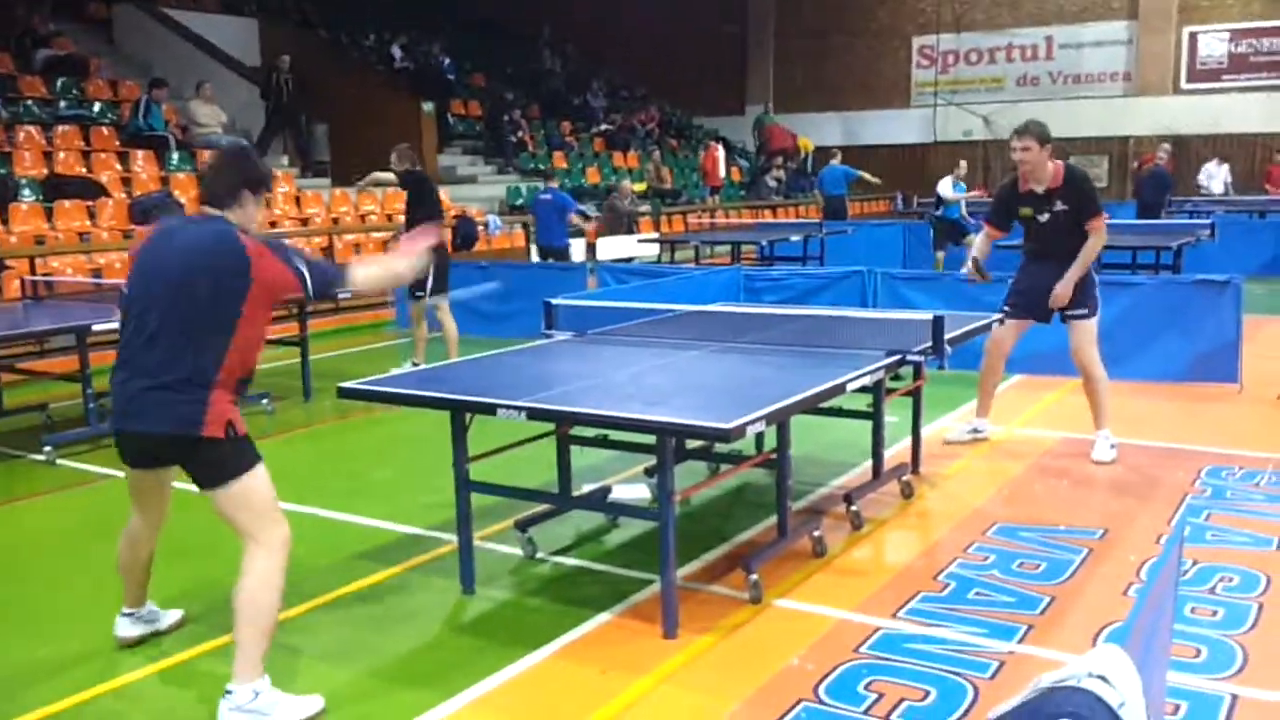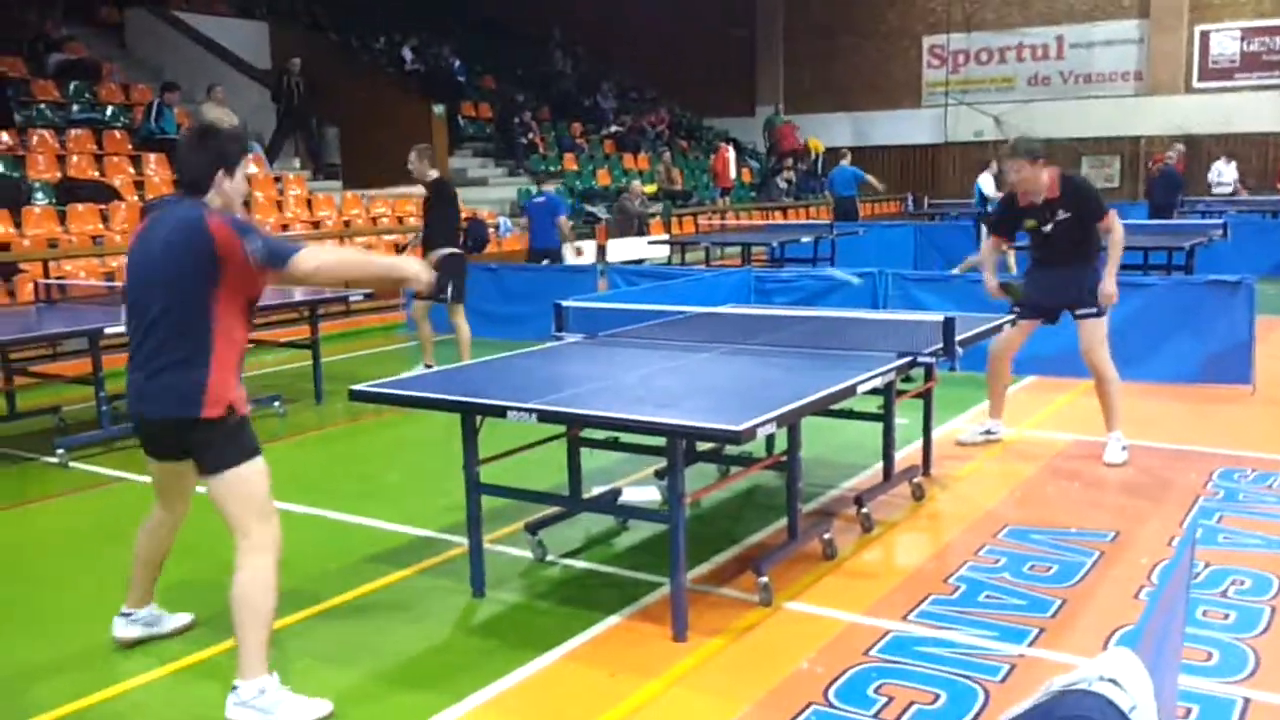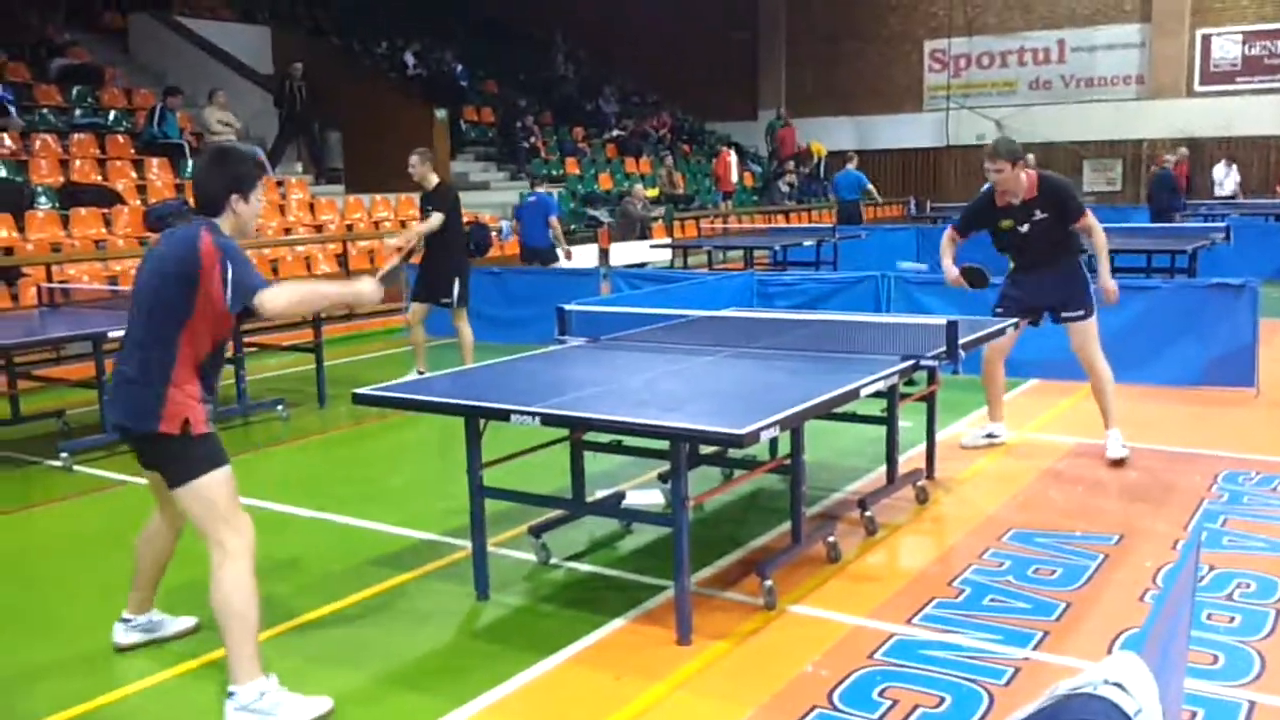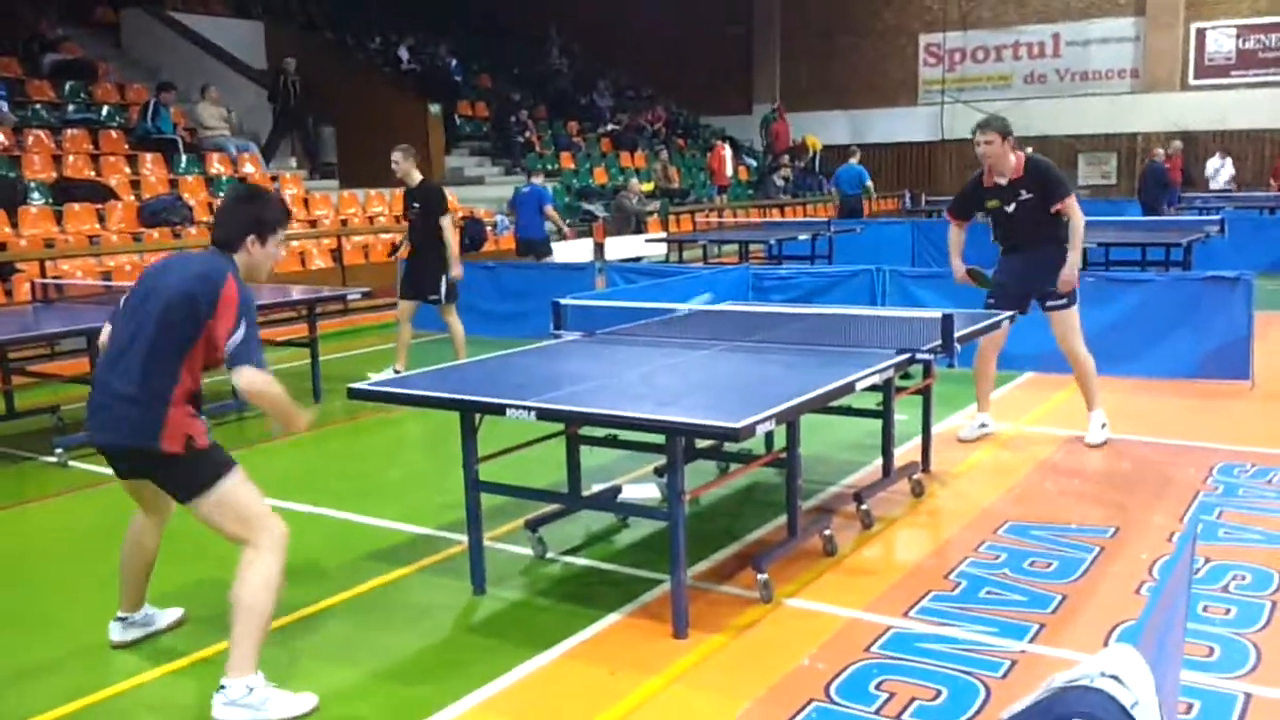
dt=0.2s
person 1, frame 1
left shoulder: (157, 238)
right shoulder: (249, 252)
left elbow: (127, 314)
right elbow: (351, 280)
right wrist: (413, 256)
left hip: (132, 408)
right hip: (198, 418)
left knee: (147, 511)
right knee: (269, 540)
left ankle: (134, 615)
person 1, frame 2
left shoulder: (155, 226)
right shoulder: (216, 226)
left elbow: (139, 307)
right elbow: (304, 261)
right wrist: (398, 267)
left hip: (152, 395)
right hip: (204, 400)
left knee: (170, 506)
right knee: (261, 536)
left ankle: (136, 613)
person 1, frame 3
left shoulder: (177, 241)
right shoulder: (210, 245)
right elbow: (270, 303)
right wrist: (352, 289)
left hip: (134, 403)
right hip: (166, 410)
left knee: (172, 511)
right knee: (232, 540)
left ankle: (137, 619)
person 1, frame 4
left shoulder: (168, 267)
right shoulder: (226, 284)
left elbow: (110, 339)
right elbow: (251, 379)
right wrist: (293, 415)
left hip: (108, 420)
right hip: (160, 430)
left knee: (153, 509)
right knee: (268, 538)
left ankle: (130, 617)
person 2, frame 1
left shoulder: (1076, 181)
right shoulder: (1010, 191)
left elbow: (1097, 235)
right elbow: (988, 234)
left wrist: (1068, 280)
right wrist: (975, 261)
left hip: (1073, 275)
right hip: (1032, 272)
left knee: (1084, 354)
right knee: (994, 347)
left ankle: (1103, 435)
right ankle: (980, 422)
person 2, frame 2
left shoulder: (1075, 187)
right shoulder: (1010, 204)
left elbow: (1114, 228)
right elbow: (992, 242)
left wrist: (1109, 277)
right wrist: (989, 276)
left hip: (1082, 274)
right hip: (1040, 275)
left knee: (1096, 355)
right knee: (1000, 349)
left ankle: (1115, 437)
right ankle: (993, 424)
person 2, frame 3
left shoulder: (1053, 188)
right shoulder: (987, 204)
left elbow: (1093, 228)
right elbow: (951, 234)
left wrist: (1105, 274)
right wrist: (948, 266)
left hip: (1066, 274)
right hip: (1022, 278)
left knee: (1090, 355)
right knee: (992, 352)
left ankle: (1113, 435)
right ankle: (995, 426)
person 2, frame 4
left shoulder: (1040, 170)
right shoulder: (977, 186)
left elbow: (1075, 215)
right elbow: (956, 224)
left wrist: (1072, 263)
right wrist: (957, 261)
left hip: (1050, 260)
right hip: (1011, 263)
left knee: (1070, 343)
right knee: (987, 343)
left ankle: (1096, 415)
right ankle: (983, 418)
person 3, frame 1
left shoulder: (419, 178)
right shoulder: (419, 182)
left elbow: (381, 177)
left wrist: (362, 183)
right wrist: (404, 233)
left hip: (431, 258)
left knee: (442, 312)
right knee: (416, 312)
right ankle: (417, 362)
person 3, frame 2
left shoulder: (441, 186)
right shoulder: (432, 186)
right wrist: (420, 237)
left hip: (449, 261)
right hip: (433, 260)
left knee: (456, 315)
right knee: (418, 313)
right ankle: (428, 365)
person 3, frame 3
left shoulder: (446, 192)
right shoulder: (425, 195)
left elbow: (434, 224)
left wrist: (402, 238)
right wrist: (417, 241)
left hip: (452, 265)
right hip: (430, 266)
left knee: (459, 319)
right knee: (413, 318)
right ankle: (420, 371)
person 3, frame 4
left shoulder: (432, 191)
right shoulder: (409, 192)
left elbow: (448, 227)
left wrist: (454, 263)
right wrist: (406, 241)
left hip: (436, 262)
right hip: (416, 262)
left knee: (448, 315)
right knee: (403, 315)
right ankle: (398, 369)
